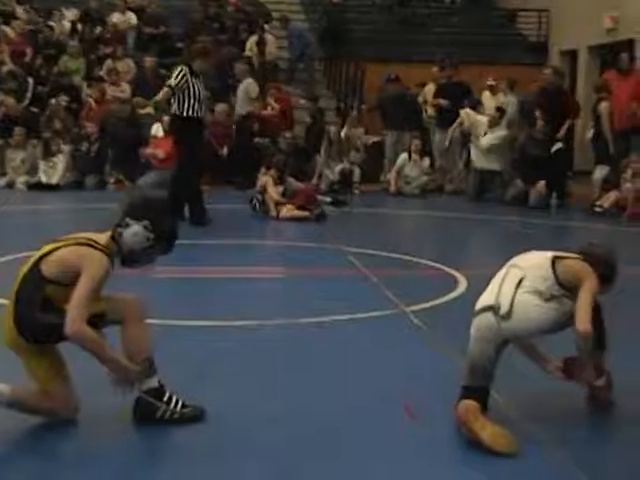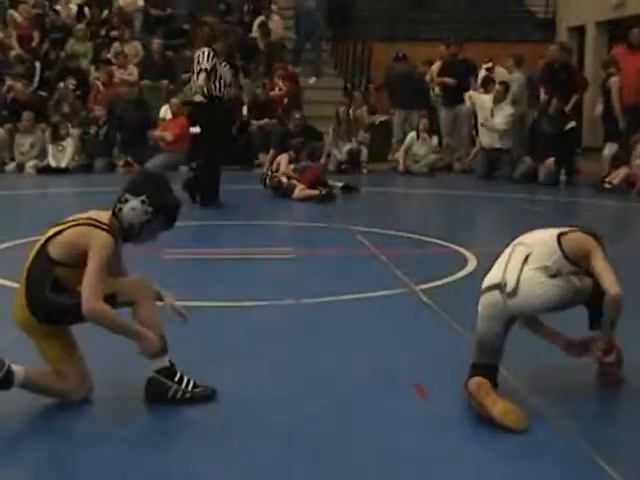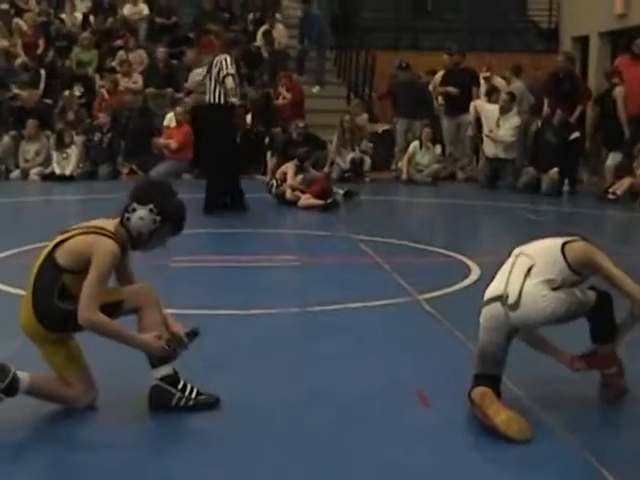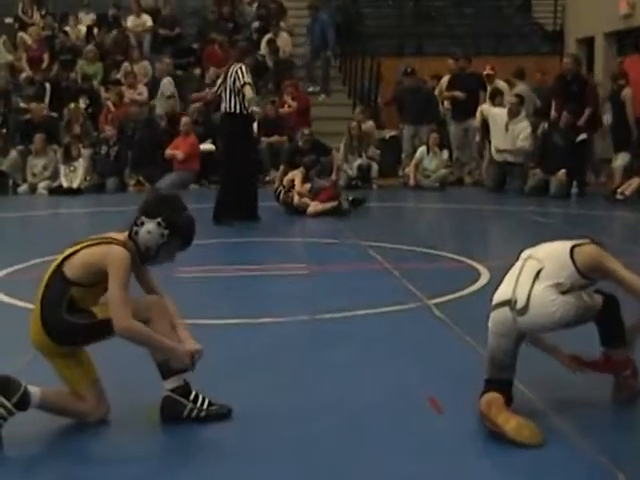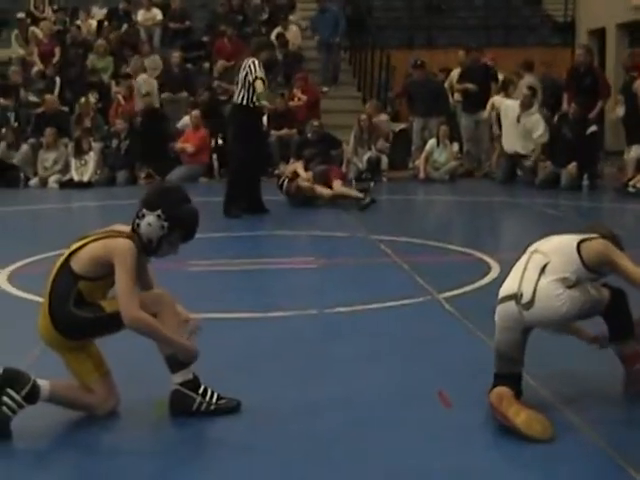
dt=0.4s
person 1, frame 1
left shoulder: (97, 244)
right shoulder: (97, 260)
left elbow: (88, 312)
right elbow: (75, 328)
left wrist: (113, 362)
right wrist: (120, 365)
left hip: (26, 321)
right hip: (32, 323)
left knee: (66, 409)
right knee: (131, 309)
right ankle: (152, 399)
person 1, frame 2
left shoulder: (106, 223)
right shoulder: (102, 238)
left elbow: (117, 277)
right elbow: (92, 308)
left wrist: (160, 295)
right wrist: (142, 336)
left hip: (39, 303)
right hip: (43, 305)
left knee: (79, 390)
right knee: (140, 290)
right ankle: (164, 379)
person 1, frame 3
left shoulder: (116, 234)
right shoulder: (107, 247)
left elbow: (128, 289)
right elbow: (88, 317)
left wrist: (168, 322)
right wrist: (140, 341)
left hip: (46, 311)
right hip: (49, 312)
left knee: (83, 397)
right knee: (145, 297)
right ankle: (150, 386)
person 1, frame 4
left shoulder: (127, 247)
right shoulder: (118, 256)
left elbow: (160, 296)
right elbow: (123, 325)
left wrist: (183, 336)
right wrist: (174, 350)
left hip: (57, 325)
right hip: (57, 326)
left knee: (96, 410)
right knee: (154, 310)
right ankle: (178, 398)
person 1, frame 5
left shoulder: (132, 239)
right shoulder: (124, 248)
left elbow: (147, 291)
right elbow: (132, 317)
left wrist: (177, 313)
right wrist: (180, 345)
left hip: (68, 318)
right hip: (66, 320)
left knee: (105, 403)
right knee: (160, 303)
left ankle: (25, 388)
right ankle: (187, 391)
person 2, frame 1
left shoulder: (542, 264)
right shoulder: (586, 274)
right elbow: (584, 328)
left wrist: (546, 364)
right wrist: (588, 366)
left hip: (484, 319)
right hip: (522, 312)
left knee: (474, 392)
right knee: (590, 313)
left ankle: (469, 408)
right ankle: (598, 388)
person 2, frame 2
left shoulder: (543, 243)
right shoulder: (588, 245)
right elbow: (615, 293)
left wrist: (562, 342)
right wrist: (603, 336)
left hip: (490, 298)
right hip: (529, 289)
left knee: (482, 370)
right knee: (597, 290)
left ankle: (478, 385)
right ankle: (608, 362)
person 2, frame 3
left shoulder: (532, 254)
right shoulder: (585, 252)
left wrist: (565, 358)
right wrist: (615, 335)
left hip: (492, 309)
right hip: (532, 301)
left knee: (485, 379)
right knee: (601, 302)
left ankle: (483, 395)
right ankle: (611, 377)
person 2, frame 4
left shoulder: (540, 256)
right shoulder: (593, 254)
left wrist: (563, 357)
left hip: (501, 313)
right hip: (541, 306)
left knee: (497, 384)
right knee: (607, 305)
left ankle: (492, 401)
person 2, frame 5
left shoulder: (555, 247)
right shoulder: (602, 247)
left wrist: (583, 335)
left hip: (506, 307)
right hip: (544, 299)
left knee: (506, 379)
right knee: (615, 299)
left ankle: (503, 395)
person 3, frame 1
left shoulder: (197, 76)
right shoulder: (183, 71)
right elbow: (169, 89)
right wrist: (154, 104)
left hip: (195, 125)
right hip: (183, 125)
left knee: (185, 168)
right knee: (190, 169)
left ankle: (174, 208)
right ankle: (197, 213)
person 3, frame 2
left shoulder: (211, 56)
right shoulder: (207, 52)
right elbow: (203, 74)
right wrist: (199, 92)
left hip: (215, 105)
right hip: (209, 109)
left knee: (214, 151)
right knee: (213, 151)
left ankle: (194, 185)
right ankle: (208, 196)
person 3, frame 3
left shoulder: (215, 61)
right shoulder: (226, 59)
right elbow: (228, 78)
right wrist: (232, 96)
left hip: (211, 112)
right hip: (220, 113)
left knee: (229, 158)
right knee: (221, 159)
left ankle: (234, 200)
right ankle: (213, 204)
person 3, frame 4
left shoulder: (229, 70)
right shoulder: (241, 68)
left elbow: (215, 92)
right elbow: (247, 88)
right wrist: (252, 105)
left hip: (230, 121)
right hip: (237, 122)
left knee: (246, 167)
right knee: (233, 168)
left ankle: (244, 210)
right ankle: (223, 212)
person 3, frame 5
left shoulder: (248, 63)
right shoulder: (254, 63)
right elbow: (258, 83)
right wrist: (262, 100)
left hip: (246, 114)
right hip: (244, 115)
left knee: (254, 160)
right knee: (241, 161)
left ankle: (251, 203)
right ankle: (232, 204)
